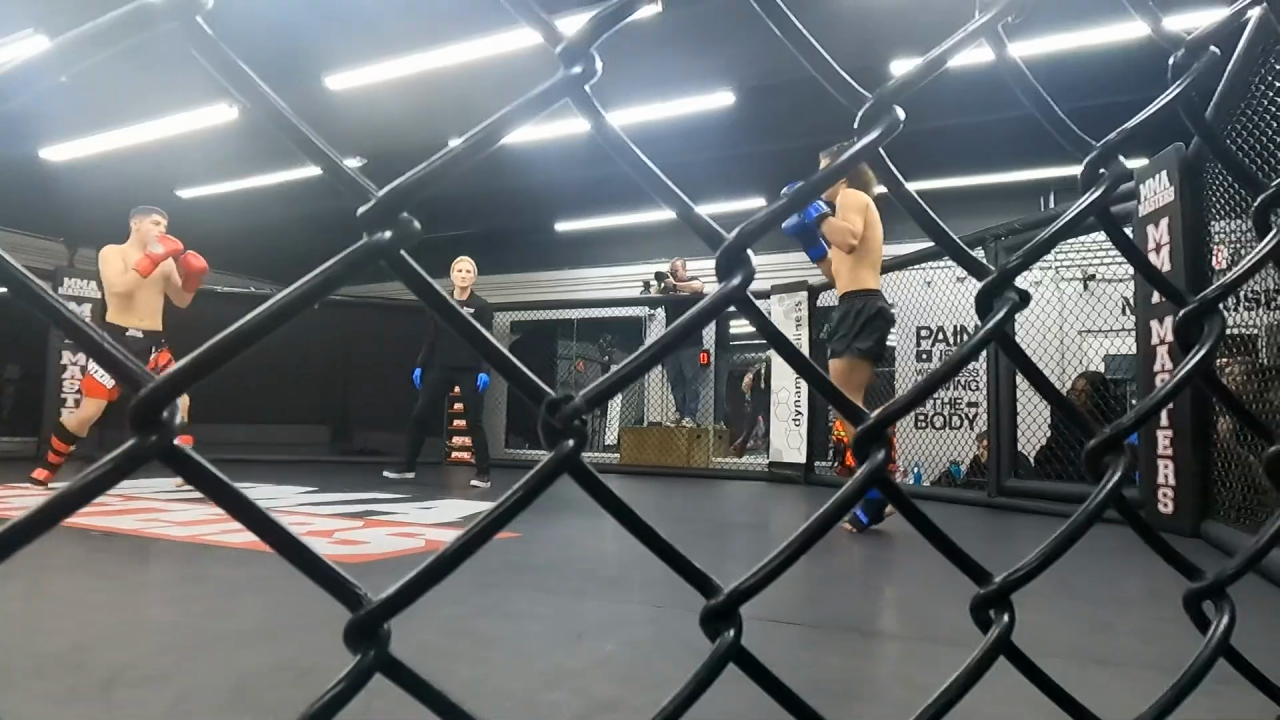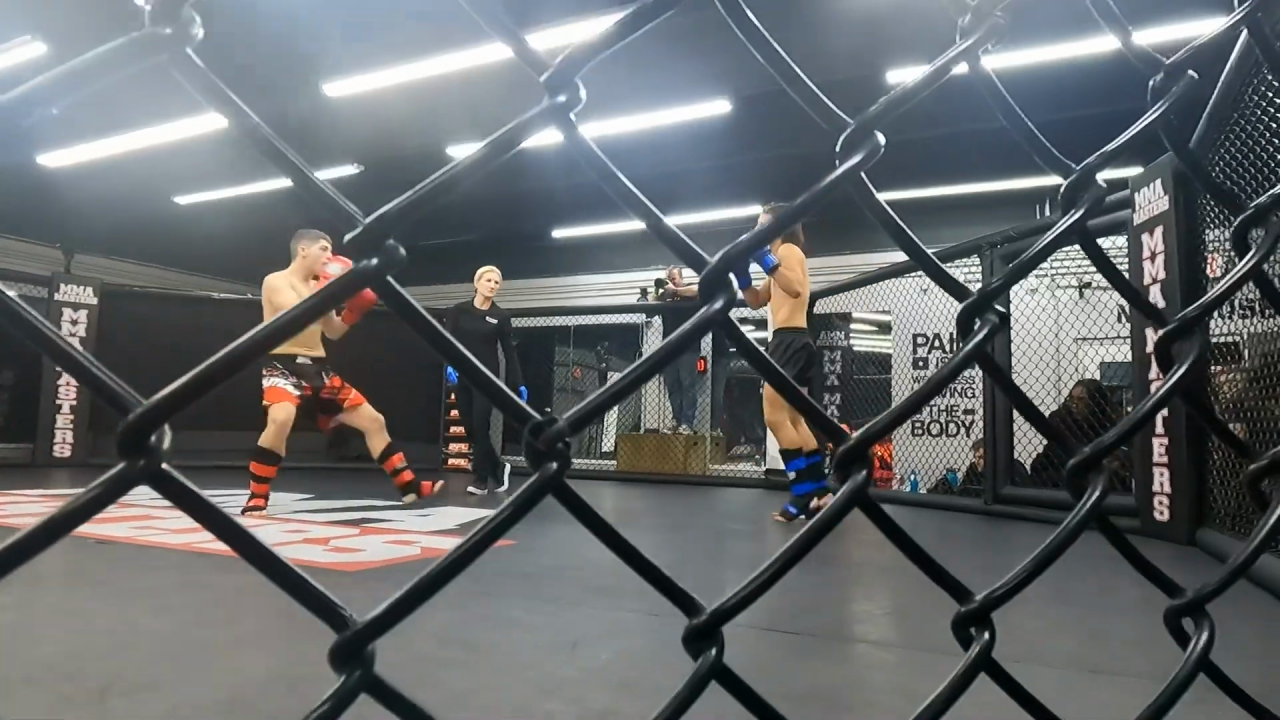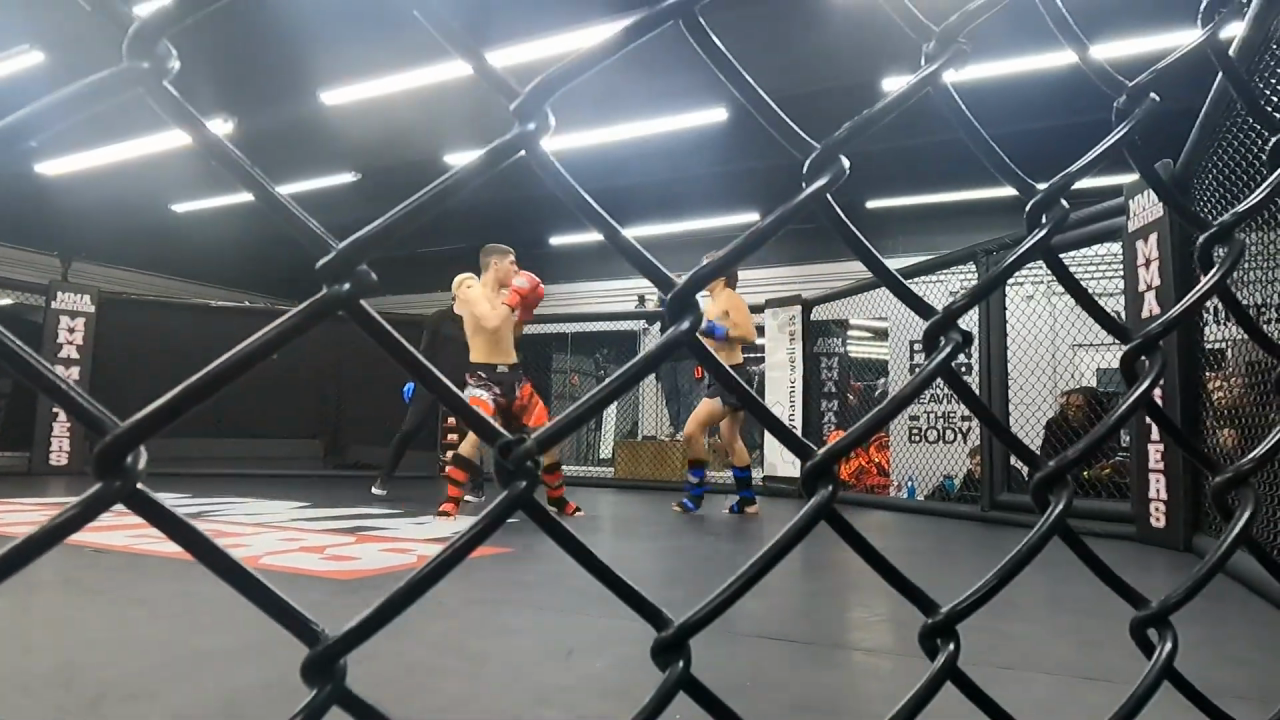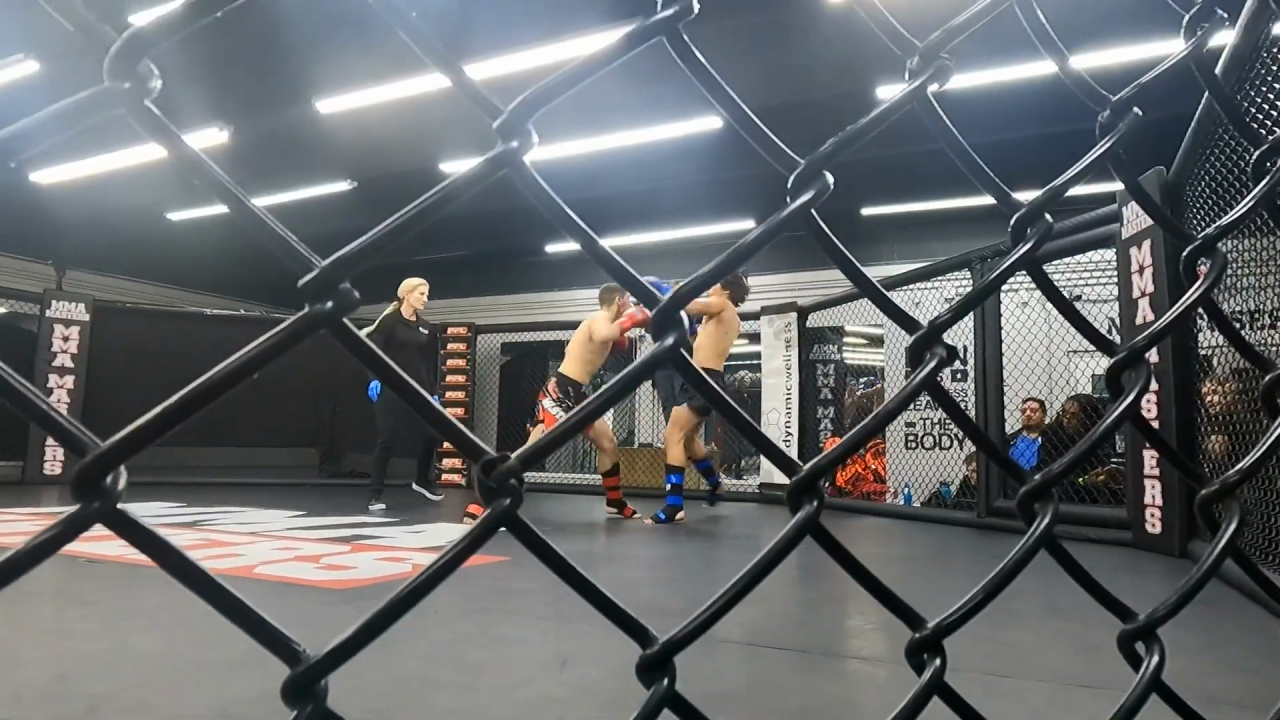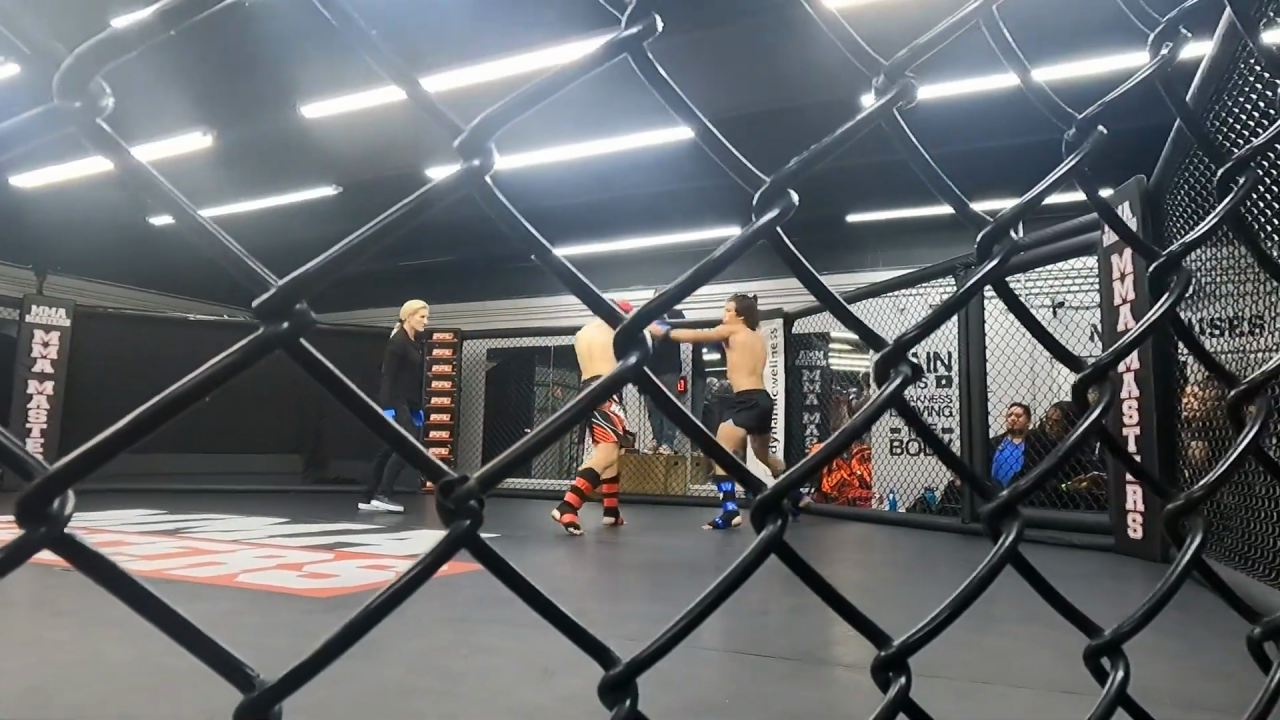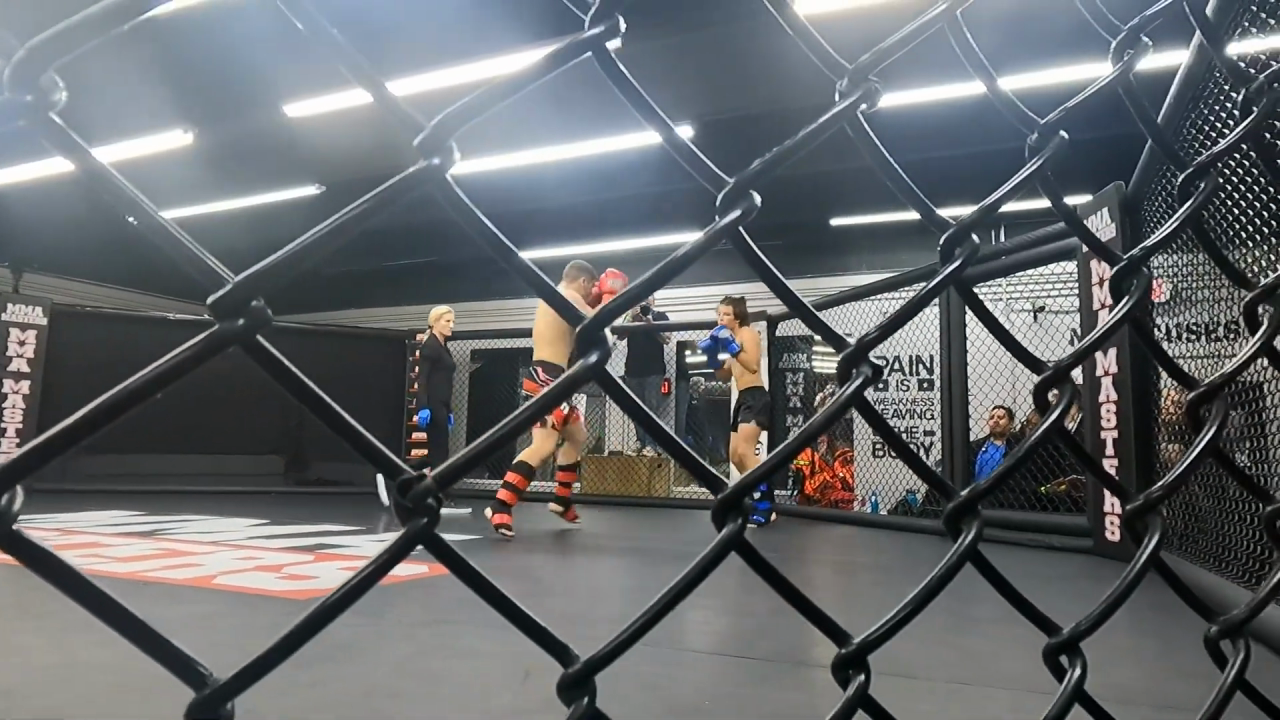
dt=0.5s
person 1, frame 1
left shoulder: (851, 195)
right shoulder: (858, 204)
left elbow: (848, 241)
left wrist: (814, 211)
right wrist: (811, 241)
left hip: (860, 308)
right hip: (867, 307)
left knee: (844, 402)
right knee: (850, 402)
left ankle: (876, 494)
right ankle: (875, 494)
person 1, frame 2
left shoulder: (789, 250)
right shoulder: (780, 256)
left elbow: (796, 289)
right elbow: (755, 301)
left wrist: (767, 259)
right wrist: (741, 274)
left hip: (790, 341)
right hip: (793, 342)
left knee: (775, 417)
right knee: (794, 421)
left ankle: (801, 493)
right ankle: (816, 489)
person 1, frame 3
left shoulder: (730, 298)
right shoulder: (714, 301)
left elbow: (749, 335)
right elbow: (704, 338)
left wrist: (717, 331)
left knee: (691, 432)
right knee: (730, 439)
left ankle: (696, 493)
right ankle: (746, 498)
person 1, frame 4
left shoulder: (720, 304)
right shoulder: (729, 317)
left elbow: (690, 308)
right hip: (710, 380)
left knee: (673, 438)
right knee: (688, 440)
left ankle: (673, 506)
right ankle: (713, 484)
person 1, frame 5
left shoulder: (733, 330)
right shoulder: (758, 341)
left elbow: (697, 336)
left wrist: (663, 331)
right wrist: (729, 349)
left hip: (747, 402)
right hip: (762, 400)
right knee: (763, 455)
left ankle: (730, 510)
person 1, frame 6
left shoulder: (747, 333)
right shoulder: (726, 338)
left elbow: (754, 366)
right elbow: (724, 376)
left wrist: (731, 345)
right wrist: (713, 356)
left hip: (755, 397)
right hip: (743, 400)
left knee: (743, 452)
right knee: (738, 457)
left ankle: (765, 509)
right ankle: (763, 508)
person 2, frame 1
left shoulder: (166, 262)
right shoulder: (111, 253)
left elbow: (182, 301)
right elbow: (118, 288)
left wrist: (191, 280)
right wrist: (153, 259)
left hip: (152, 344)
right hip: (117, 339)
left knee: (180, 403)
right knee: (89, 412)
right ankle: (47, 467)
person 2, frame 2
left shoulder: (320, 285)
right shoulder: (275, 282)
left elbow: (335, 332)
left wrist: (354, 309)
right wrist: (328, 282)
left hip: (318, 369)
right hip: (283, 367)
left knee: (374, 422)
right knee: (279, 421)
left ankle: (410, 488)
right ankle: (257, 497)
person 2, frame 3
left shoulder: (503, 294)
right shoulder: (472, 293)
right elbow: (493, 323)
left wrist: (527, 305)
right wrist: (517, 295)
left hip: (513, 375)
right hip: (483, 377)
right knee: (476, 436)
left ankle: (559, 501)
right ankle: (451, 502)
person 2, frame 4
left shoulder: (602, 319)
right shoulder: (600, 318)
right elbow: (603, 336)
left wrist: (618, 343)
right wrist: (629, 321)
left hip: (577, 394)
right hip: (560, 392)
left knee: (608, 444)
left ankle: (617, 504)
right ankle: (479, 504)
person 2, frame 5
left shoulder: (581, 335)
left hip: (587, 392)
left knee: (605, 452)
right knee: (607, 455)
left ankle: (611, 511)
right ankle: (567, 509)
person 2, frame 6
left shoulder: (550, 300)
right shoulder: (564, 298)
left wrist: (594, 301)
right wrist: (608, 296)
left hip: (550, 377)
right hip: (545, 378)
left knee: (577, 437)
right knee: (544, 445)
left ankle: (562, 500)
right ankle: (500, 506)
person 3, frame 1
left shoulder: (481, 306)
right elbow: (431, 339)
left wrist: (485, 371)
right wrist: (420, 366)
left hip: (469, 372)
right hip: (441, 369)
left knee: (473, 421)
right knee: (419, 415)
left ankle: (483, 473)
right ankle: (407, 466)
person 3, frame 2
left shoulder: (501, 317)
right shoulder: (459, 311)
left elbow: (508, 352)
left wrist: (518, 383)
right wrist: (450, 364)
right hip: (462, 376)
left knee: (479, 428)
right knee: (470, 429)
left ankle: (482, 479)
right ankle: (498, 467)
person 3, frame 3
right shoulder: (438, 318)
right elbow: (424, 351)
right wrist: (412, 379)
left hip: (461, 386)
left knee: (468, 433)
right knee: (410, 429)
left ankle: (476, 488)
right ankle: (383, 478)
person 3, frame 4
left shoulder: (426, 328)
right shoulder: (389, 321)
left elbow: (430, 363)
left wrist: (433, 392)
right wrist: (375, 378)
left hip: (418, 390)
right hip: (392, 389)
left knee: (430, 436)
right knee: (387, 440)
left ankle: (423, 481)
right ankle: (375, 495)
person 3, frame 5
left shoulder: (417, 344)
right shoulder: (397, 342)
right elbow: (387, 375)
left wrist: (418, 407)
right wrist: (387, 406)
left hip: (408, 403)
right hip: (395, 402)
left knee: (393, 447)
left ankle: (371, 496)
right ankle: (381, 494)
person 3, frame 6
left shoulder: (443, 348)
right shoulder: (430, 347)
right elbow: (422, 379)
left wrist: (448, 411)
right wrist: (424, 406)
left hip: (440, 408)
right hip: (430, 407)
left knee: (437, 453)
right knee: (442, 452)
left ankle: (390, 479)
right ankle: (443, 500)
